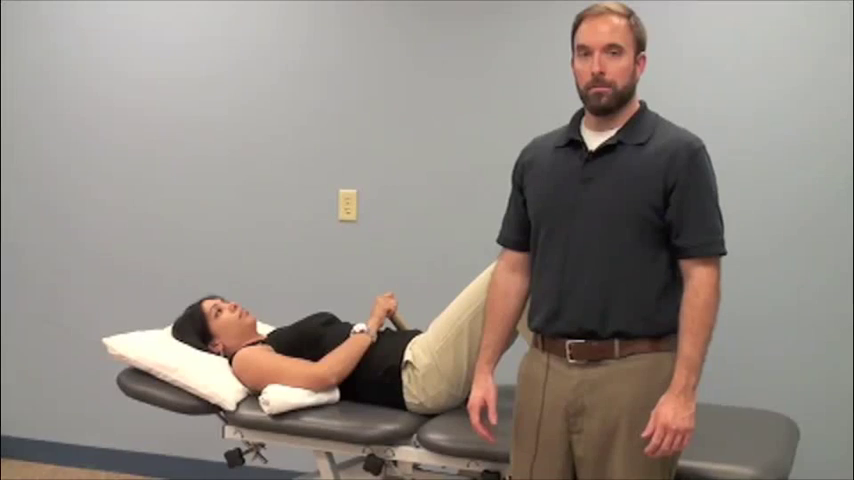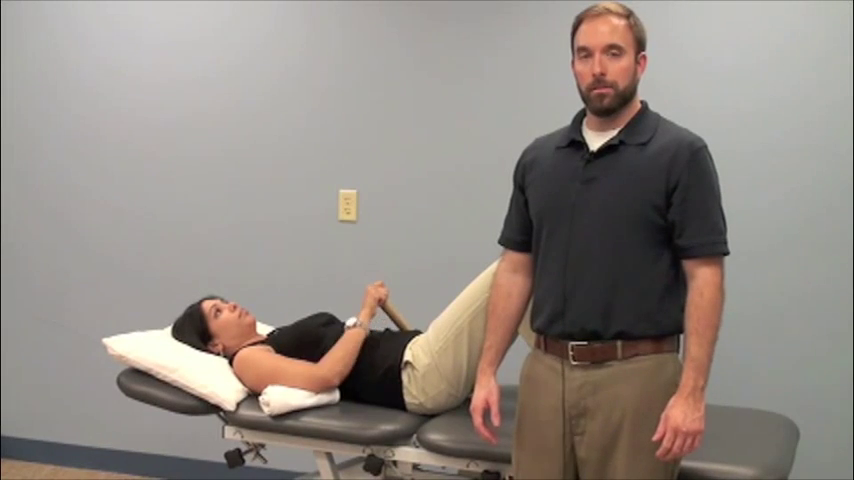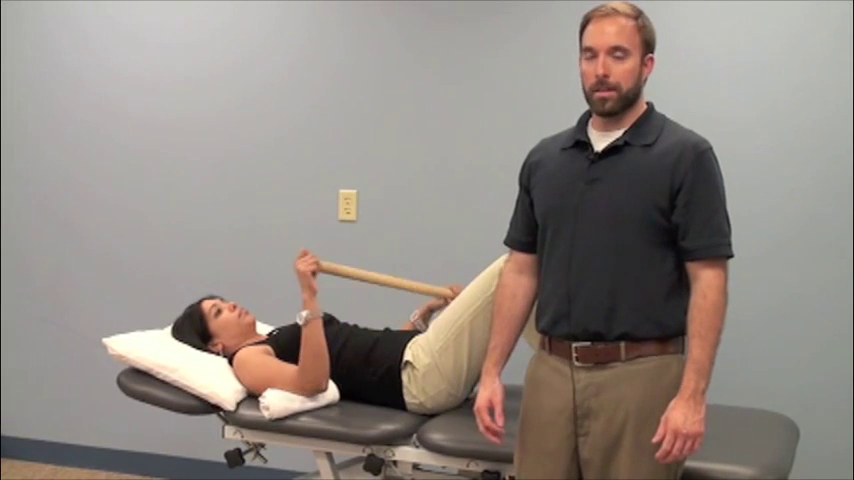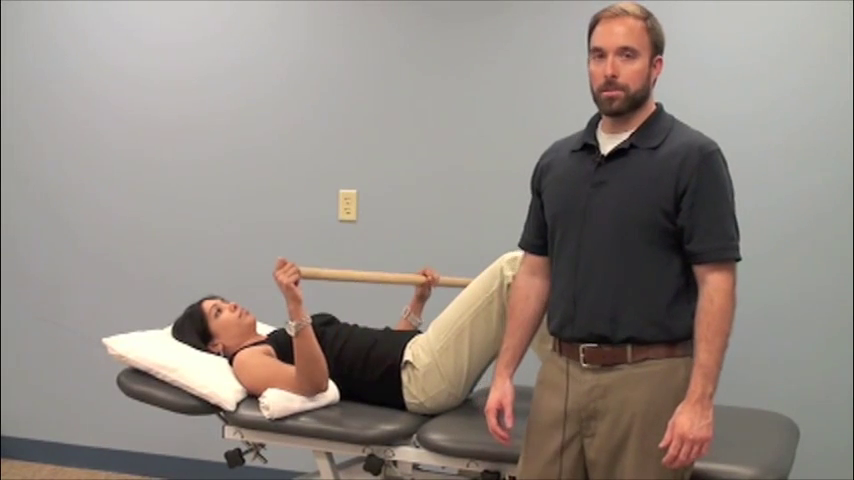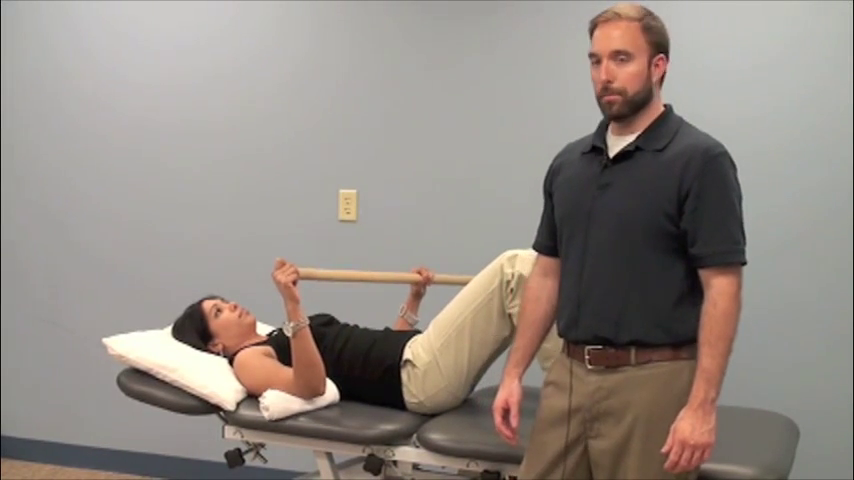
dt=0.4s
person 1, frame 1
left shoulder: (678, 155)
right shoulder: (537, 158)
left elbow: (701, 277)
right elbow: (514, 268)
left wrist: (683, 389)
right wrist: (484, 368)
left hip: (632, 375)
right hip: (545, 371)
person 1, frame 2
left shoulder: (680, 155)
right shoulder: (538, 159)
left elbow: (705, 278)
right elbow: (516, 270)
left wrist: (692, 391)
right wrist: (487, 370)
left hip: (635, 376)
right hip: (547, 372)
person 1, frame 3
left shoulder: (685, 157)
right shoulder: (544, 160)
left elbow: (708, 281)
right elbow: (521, 271)
left wrist: (692, 394)
right wrist: (491, 370)
left hip: (640, 378)
right hip: (551, 373)
person 1, frame 4
left shoulder: (693, 159)
right shoulder: (556, 162)
left elbow: (716, 284)
right elbow: (534, 274)
left wrist: (699, 399)
right wrist: (504, 372)
left hip: (647, 381)
right hip: (561, 375)
person 1, frame 5
left shoulder: (700, 162)
right shoulder: (568, 164)
left elbow: (721, 289)
right elbow: (547, 275)
left wrist: (702, 405)
right wrist: (513, 372)
left hip: (652, 383)
right hip: (569, 376)
person 2, frame 1
left shoulder: (280, 342)
right shoulder: (247, 360)
right elbow: (325, 374)
right wrist: (372, 322)
left hip: (414, 355)
right hip: (415, 377)
person 2, frame 2
left shoulder: (279, 343)
right shoulder: (247, 360)
right elbow: (327, 376)
right wrist: (364, 314)
left hip: (417, 357)
right hip: (417, 377)
person 2, frame 3
left shoulder: (281, 342)
right shoulder: (248, 360)
right elbow: (313, 381)
left wrist: (426, 313)
right wrist: (310, 298)
left hip: (417, 353)
right hip: (418, 377)
person 2, frame 4
left shoulder: (280, 343)
right shoulder: (248, 361)
right elbow: (315, 382)
left wrist: (419, 300)
right wrist: (295, 306)
left hip: (417, 354)
right hip: (418, 378)
left knee: (518, 271)
right knee: (513, 270)
person 2, frame 5
left shoulder: (282, 341)
right shoulder: (247, 361)
right elbow: (311, 386)
left wrist: (413, 300)
right wrist: (292, 306)
left hip: (414, 355)
right hip: (419, 377)
left knee: (526, 266)
right knee: (515, 269)
